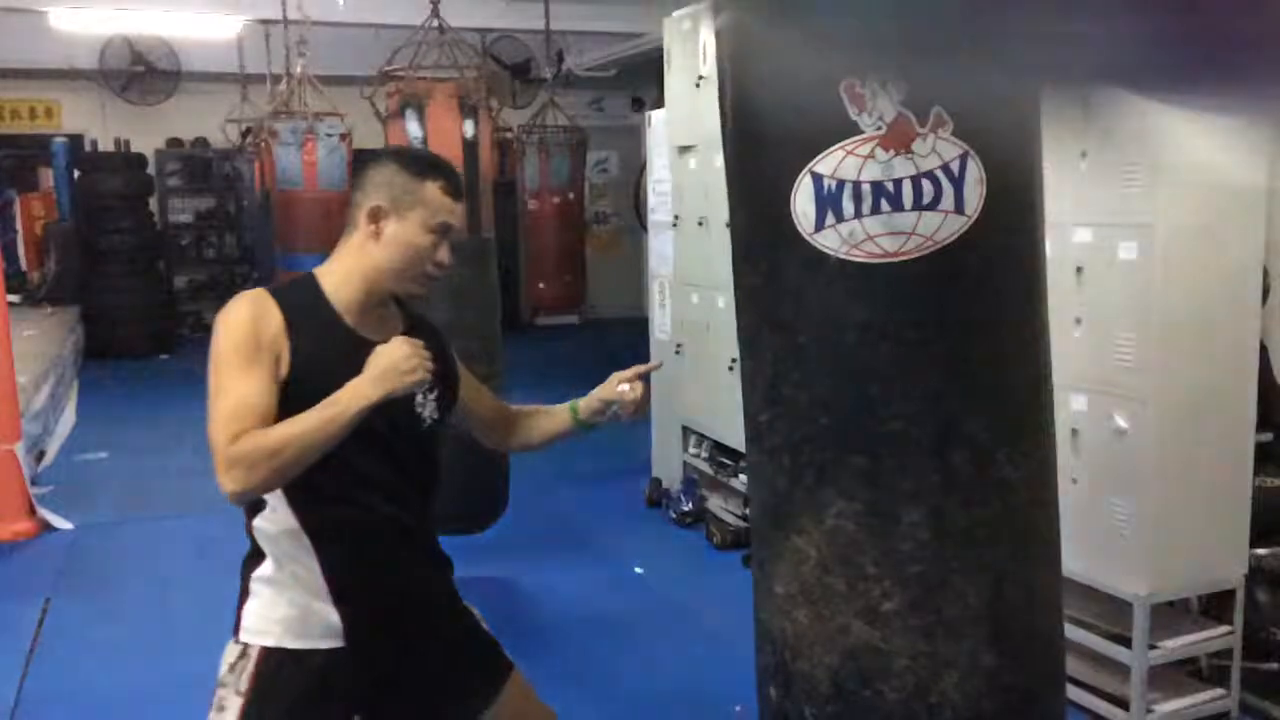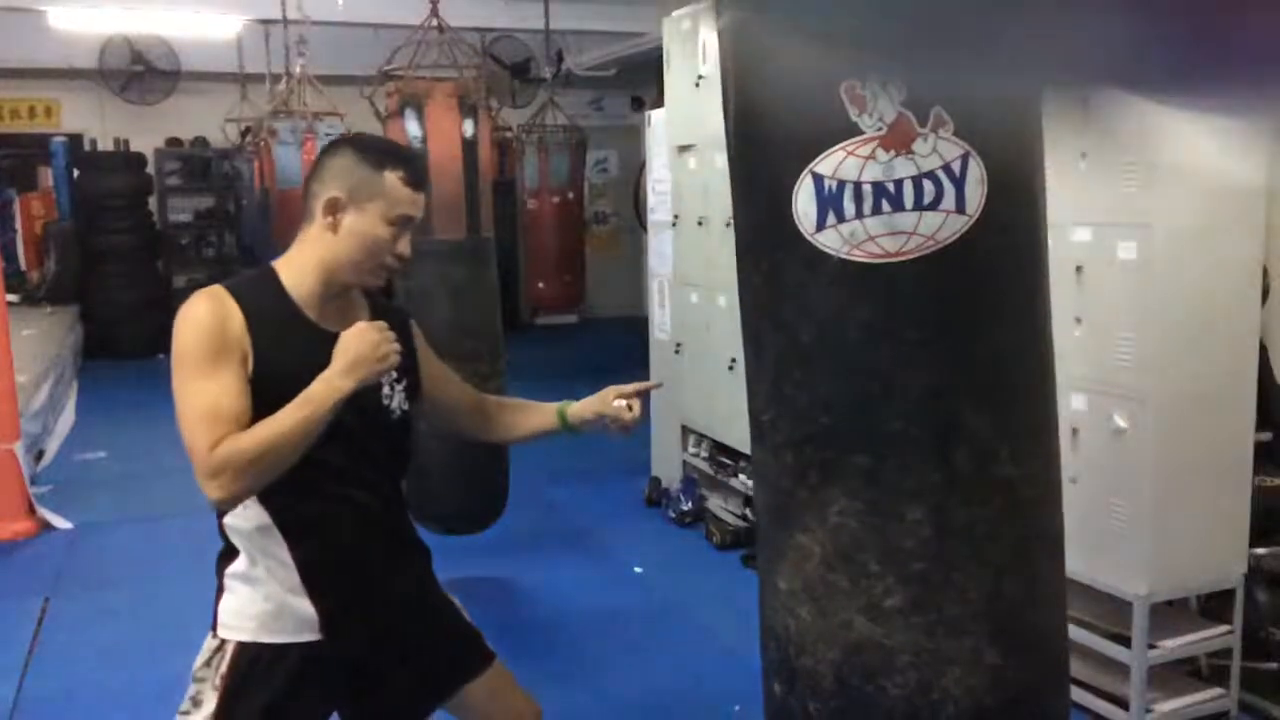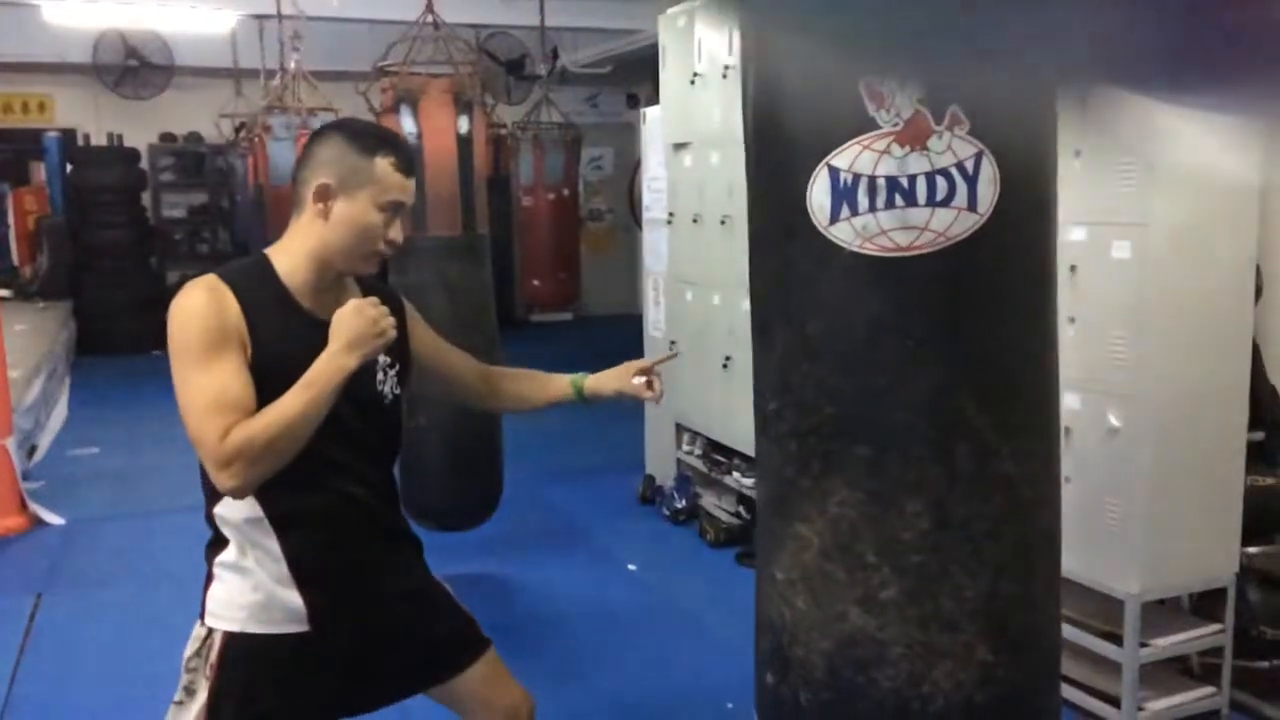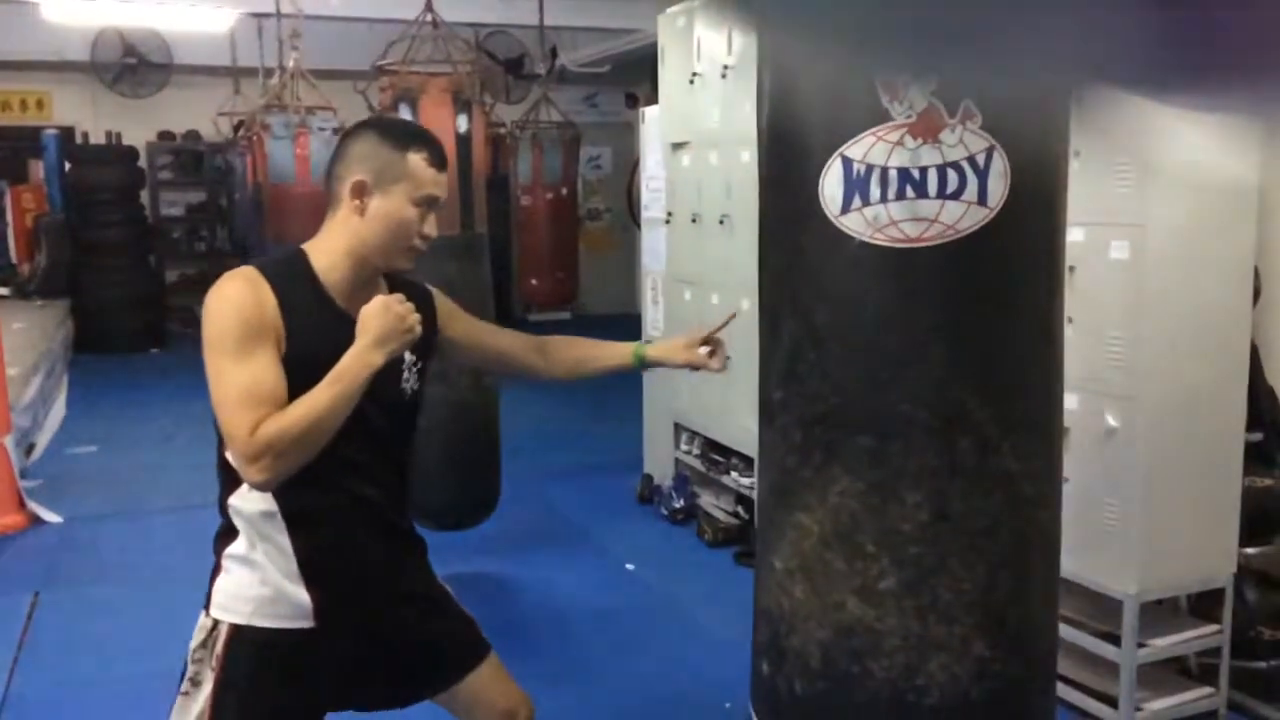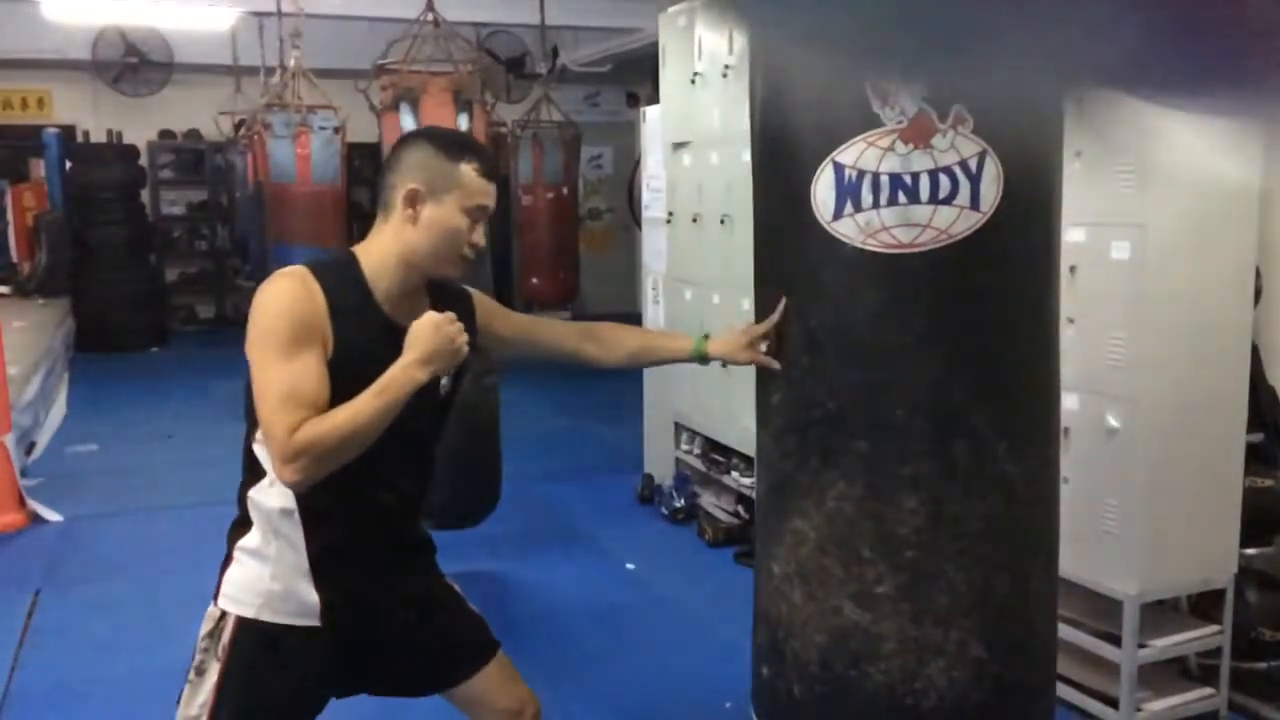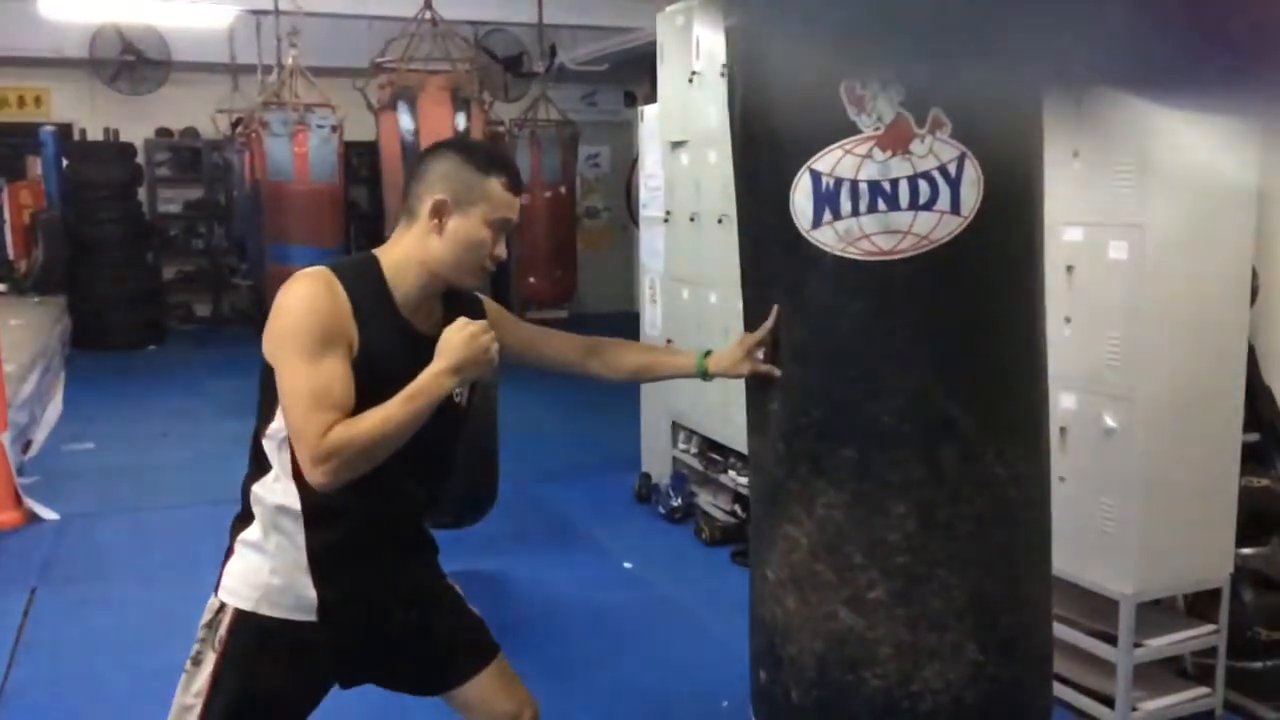
dt=0.4s
person 1, frame 1
left shoulder: (422, 340)
right shoulder: (260, 317)
left elbow: (502, 428)
right elbow: (238, 473)
left wrist: (587, 409)
right wrist: (367, 387)
left hip: (417, 600)
right hip: (300, 623)
person 1, frame 2
left shoulder: (392, 326)
right shoulder: (219, 316)
left elbow: (477, 414)
right elbow: (221, 478)
left wrist: (577, 412)
right wrist: (341, 378)
left hip: (396, 588)
right hip: (278, 616)
person 1, frame 3
left shoulder: (385, 308)
right shoulder: (213, 305)
left elbow: (483, 383)
right elbow: (232, 467)
left wrist: (592, 384)
right wrist: (340, 356)
left hip: (387, 575)
right hip: (268, 608)
person 1, frame 4
left shoulder: (417, 304)
right shoulder: (249, 297)
left elbow: (534, 354)
right elbow: (261, 460)
left wrist: (651, 352)
right wrist: (368, 353)
left hip: (390, 576)
right hip: (273, 603)
person 1, frame 5
left shoulder: (457, 309)
right shoulder: (297, 296)
left elbow: (587, 341)
right elbow: (296, 460)
left wrist: (710, 347)
right wrist: (414, 366)
left hip: (397, 570)
right hip: (283, 596)
person 1, frame 6
left shoulder: (468, 314)
right shoulder: (318, 298)
left elbow: (590, 355)
right elbow: (324, 462)
left wrist: (709, 363)
right wrist: (445, 373)
left hip: (400, 569)
right hip: (284, 587)
